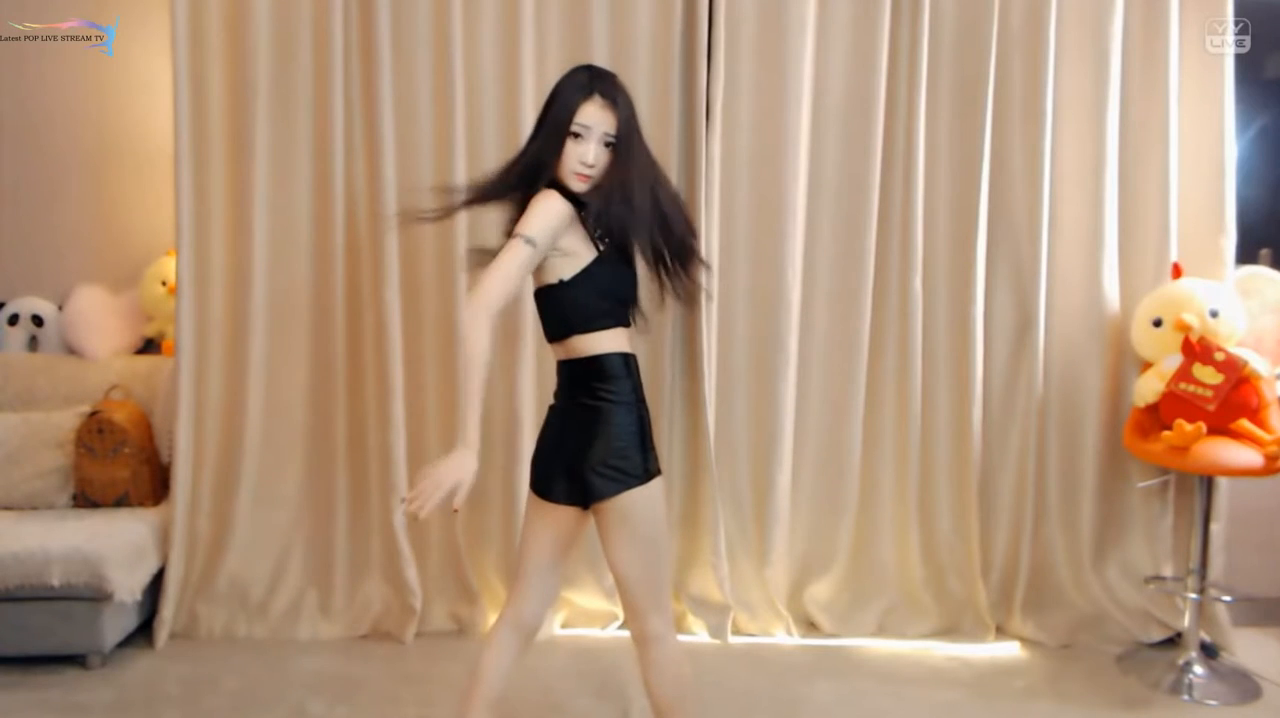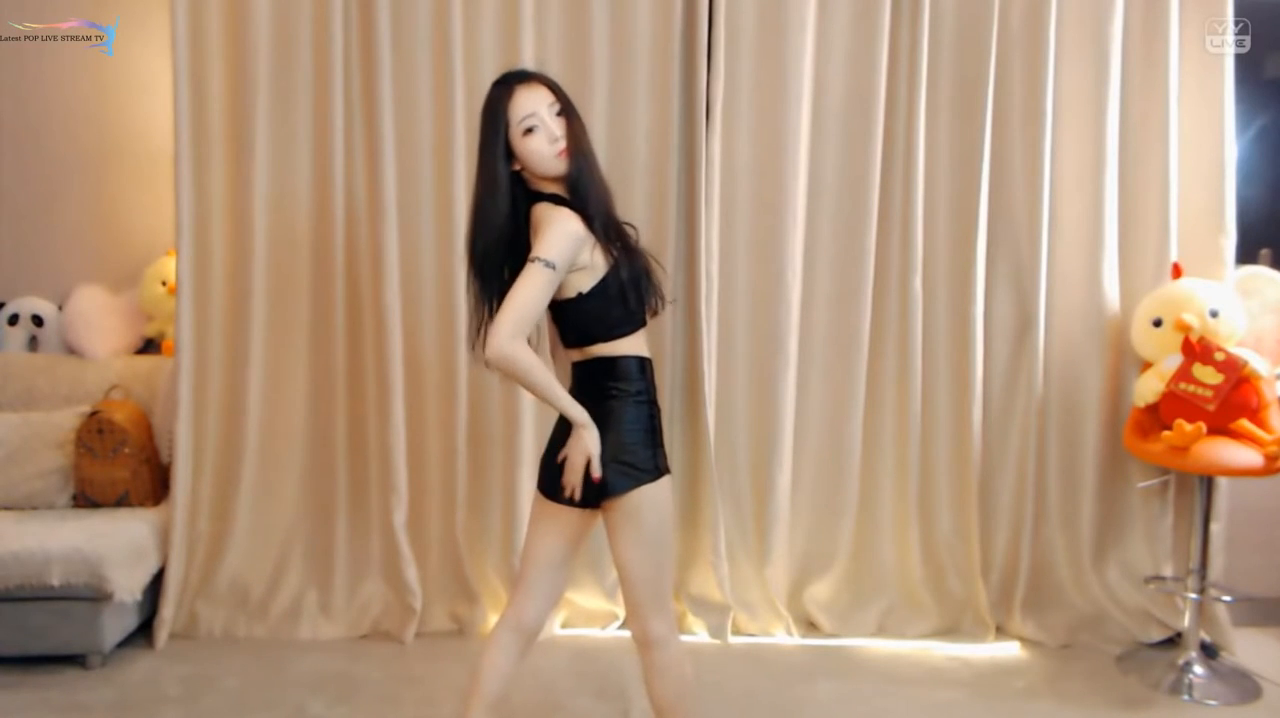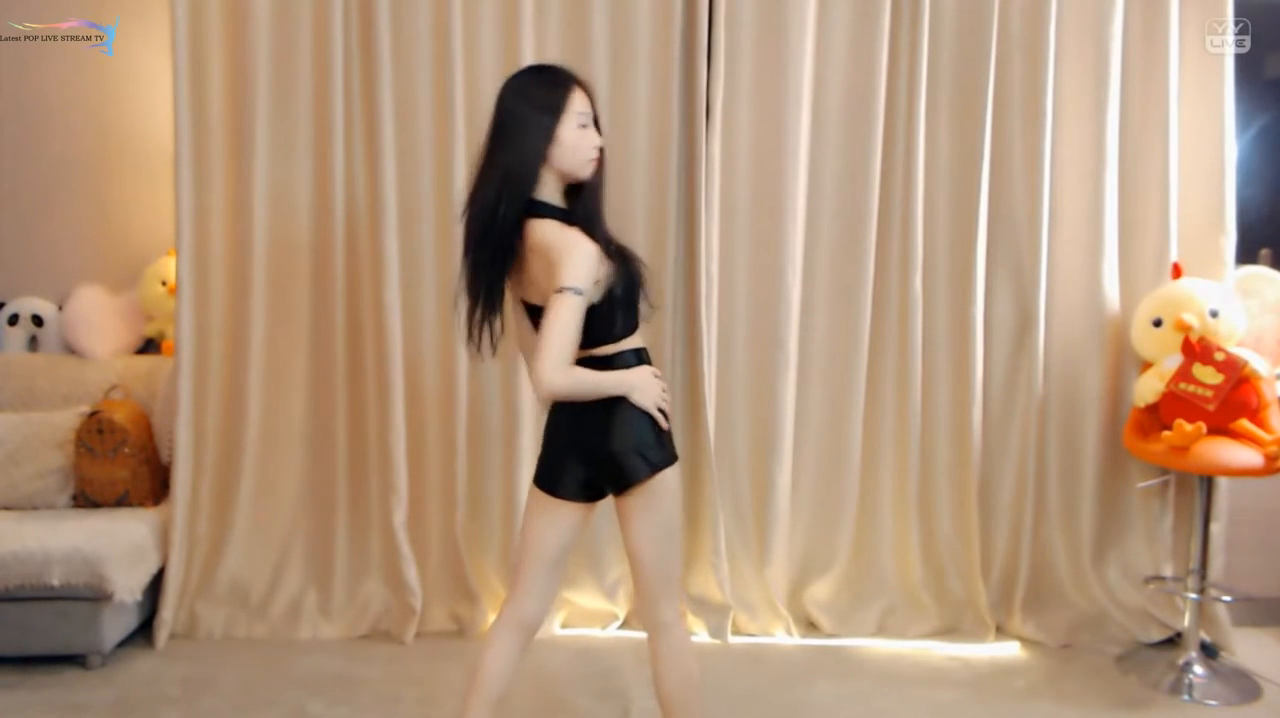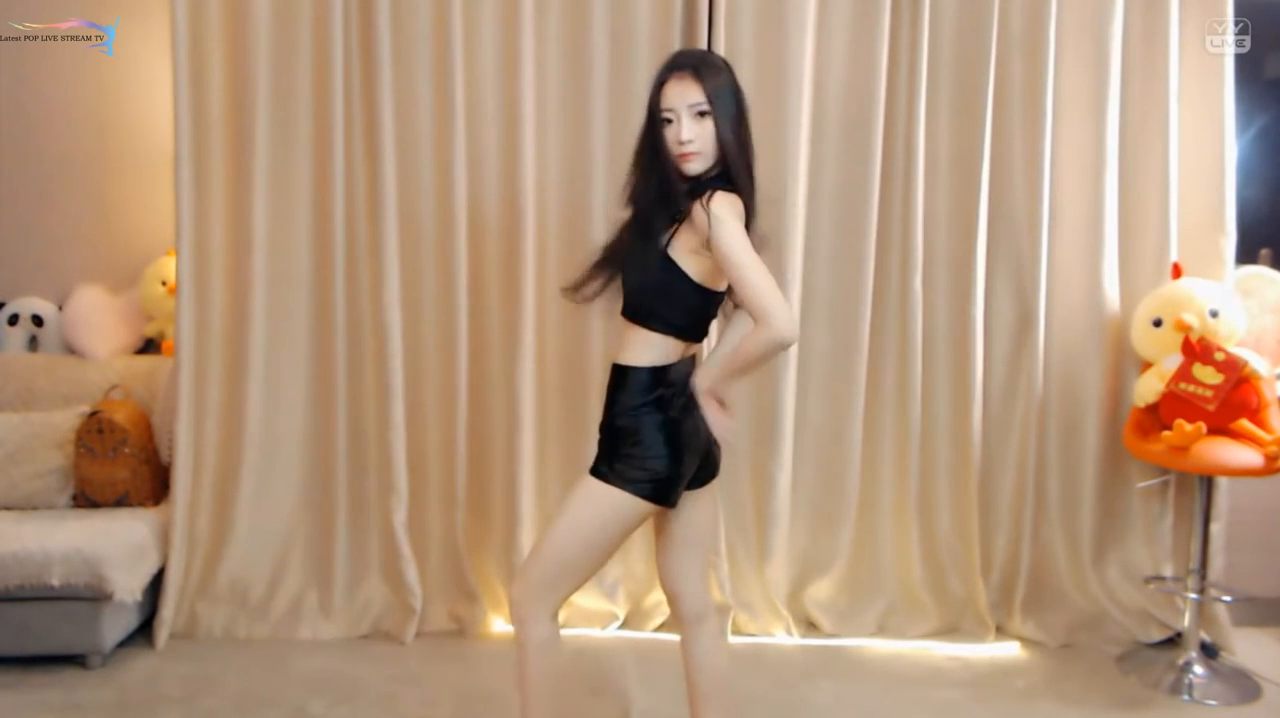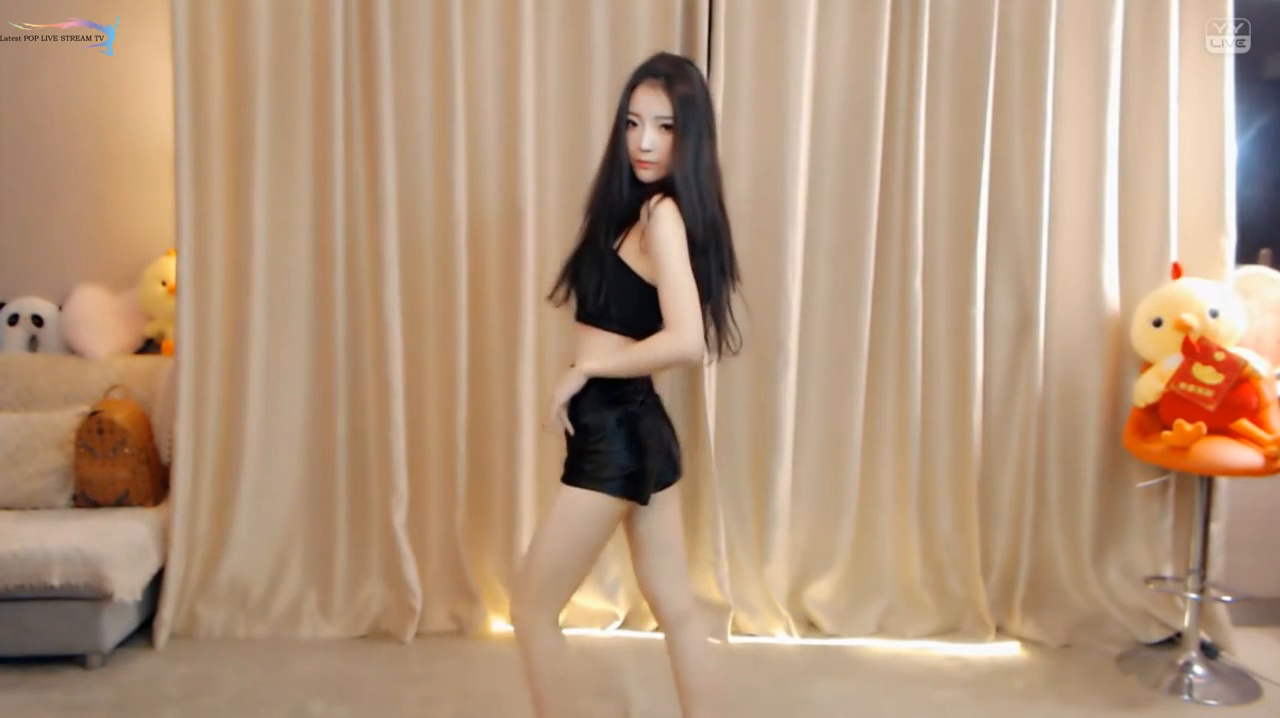
dt=1s
person 1, frame 1
left shoulder: (583, 215)
right shoulder: (553, 207)
right elbow: (478, 312)
right wrist: (469, 445)
left hip: (575, 420)
right hip: (607, 419)
left knee: (521, 612)
right knee: (653, 623)
person 1, frame 2
left shoulder: (555, 217)
right shoulder: (564, 224)
right elbow: (502, 345)
right wrist: (581, 418)
left hip: (590, 422)
right hip: (620, 422)
left knee: (524, 612)
right knee: (655, 625)
person 1, frame 3
left shoulder: (522, 229)
right shoulder: (575, 247)
right elbow: (550, 377)
right wrist: (626, 380)
left hip: (569, 431)
right hip: (627, 424)
left knee: (521, 609)
right knee: (663, 614)
person 1, frame 4
left shoulder: (716, 209)
right shoulder: (692, 207)
left elbow: (780, 325)
right elbow: (748, 313)
left wrist: (709, 384)
right wrist: (701, 379)
left hip: (646, 429)
right hip: (676, 423)
left knee: (530, 599)
right knee: (694, 604)
person 1, frame 5
left shoulder: (662, 213)
right shoulder: (645, 211)
left elbow: (687, 340)
right elbow: (698, 322)
left wrist: (584, 368)
left hip: (613, 432)
right hip: (637, 427)
left knee: (532, 609)
right knee: (674, 604)
